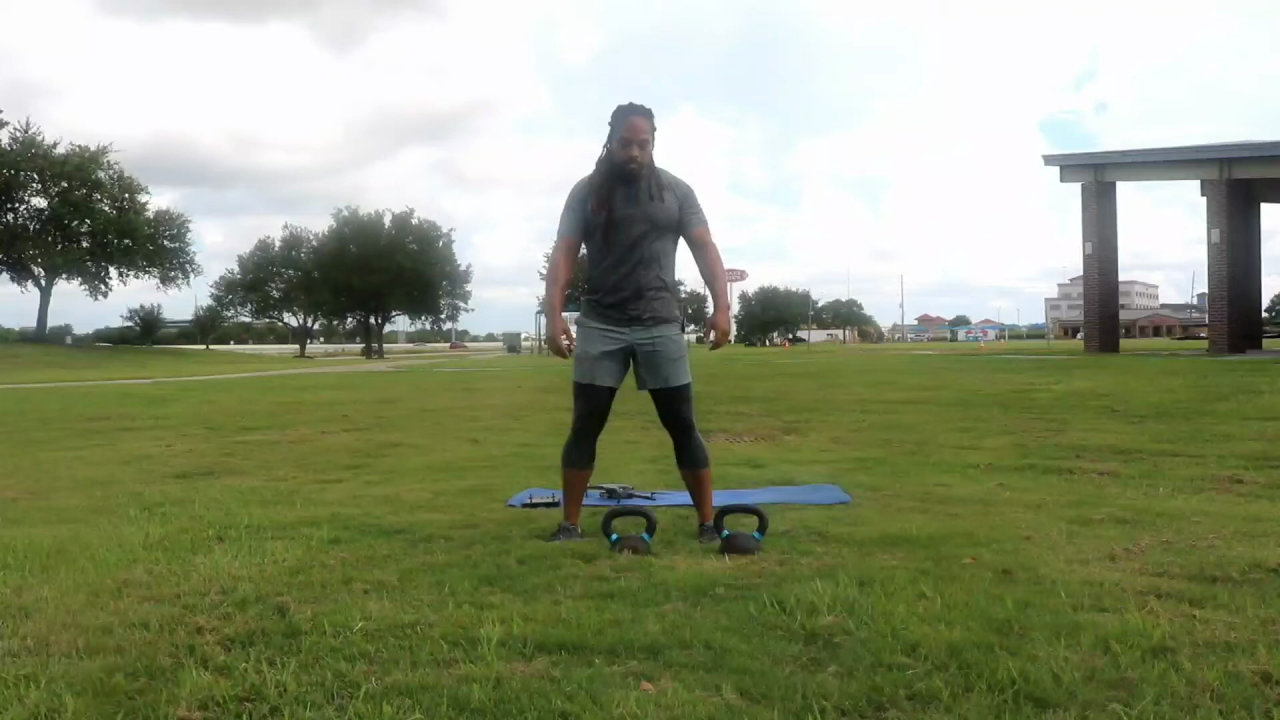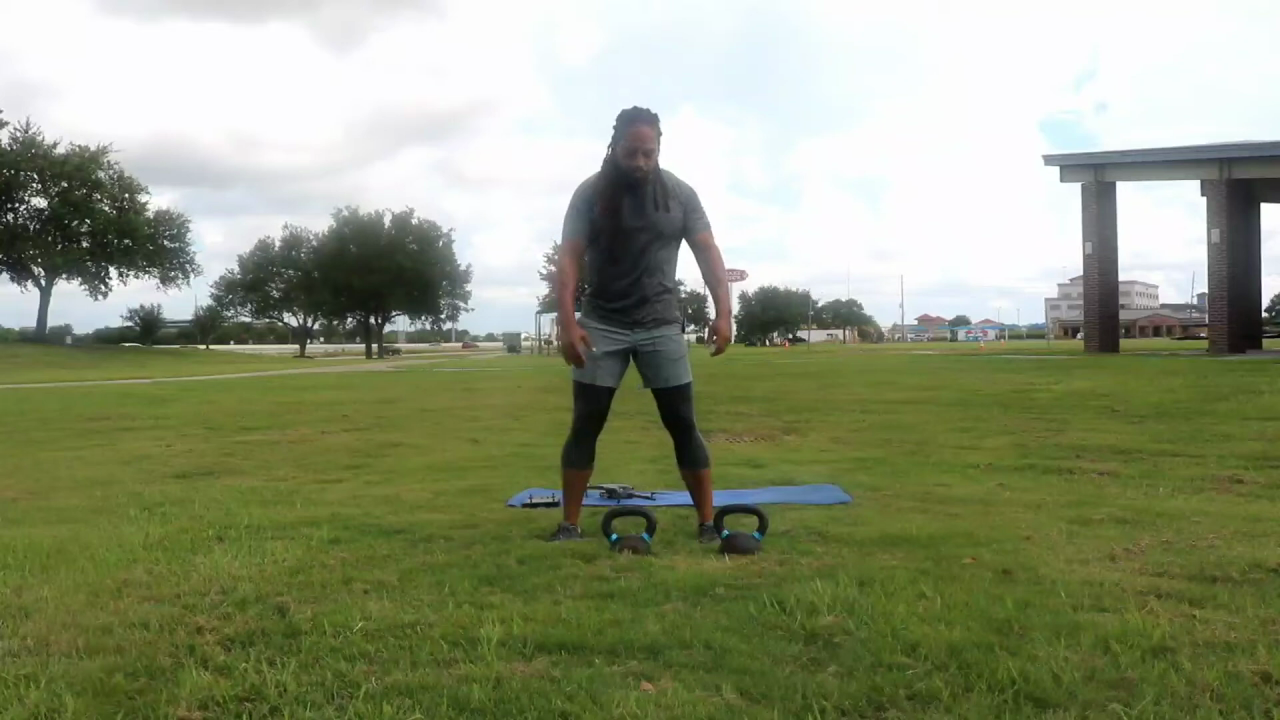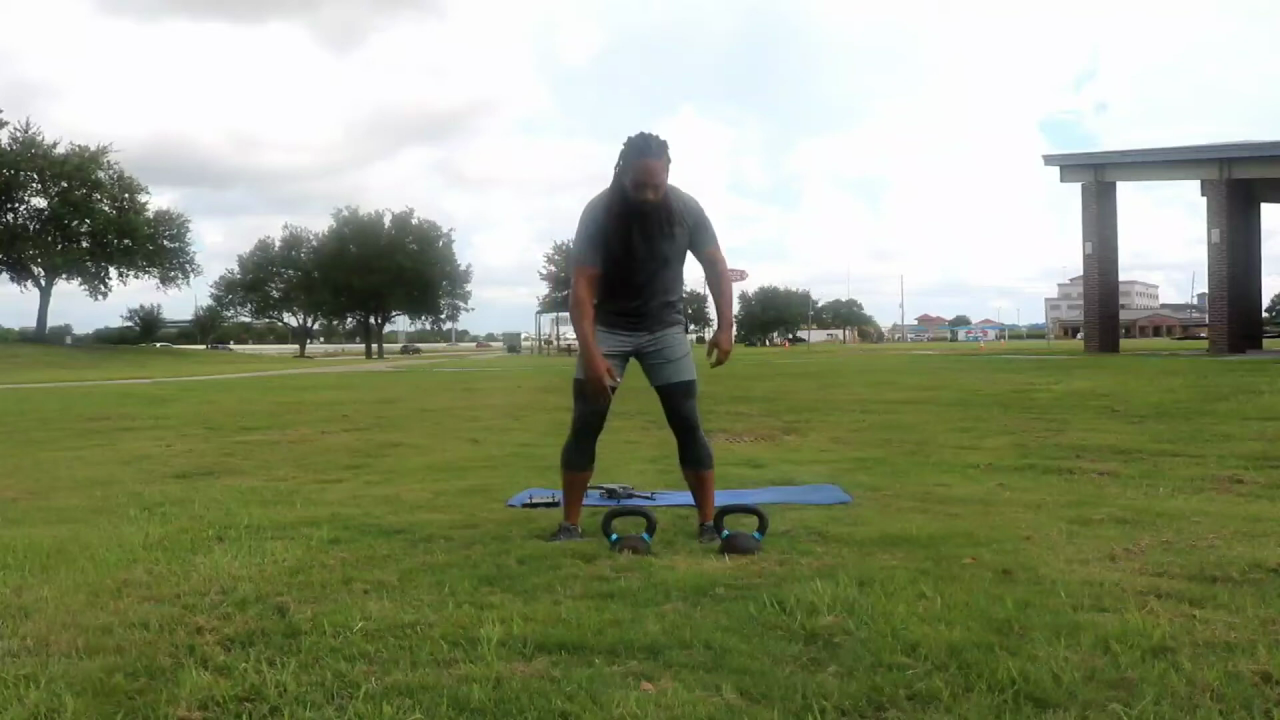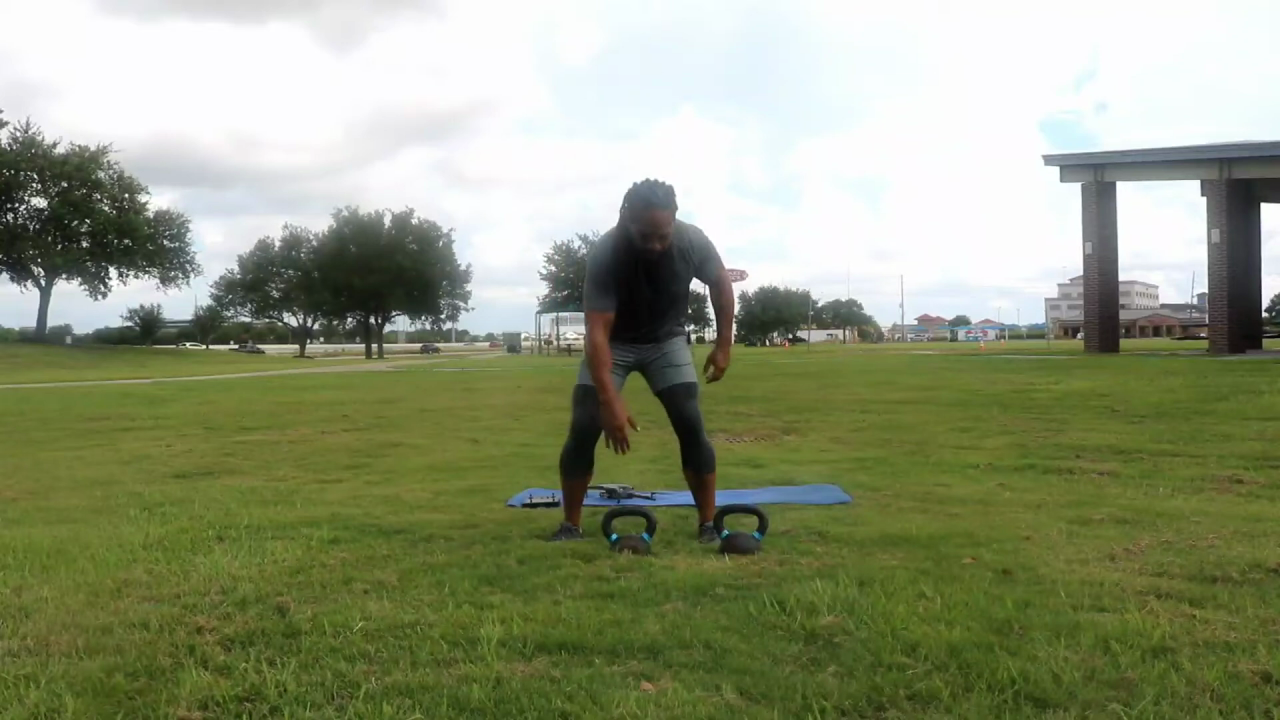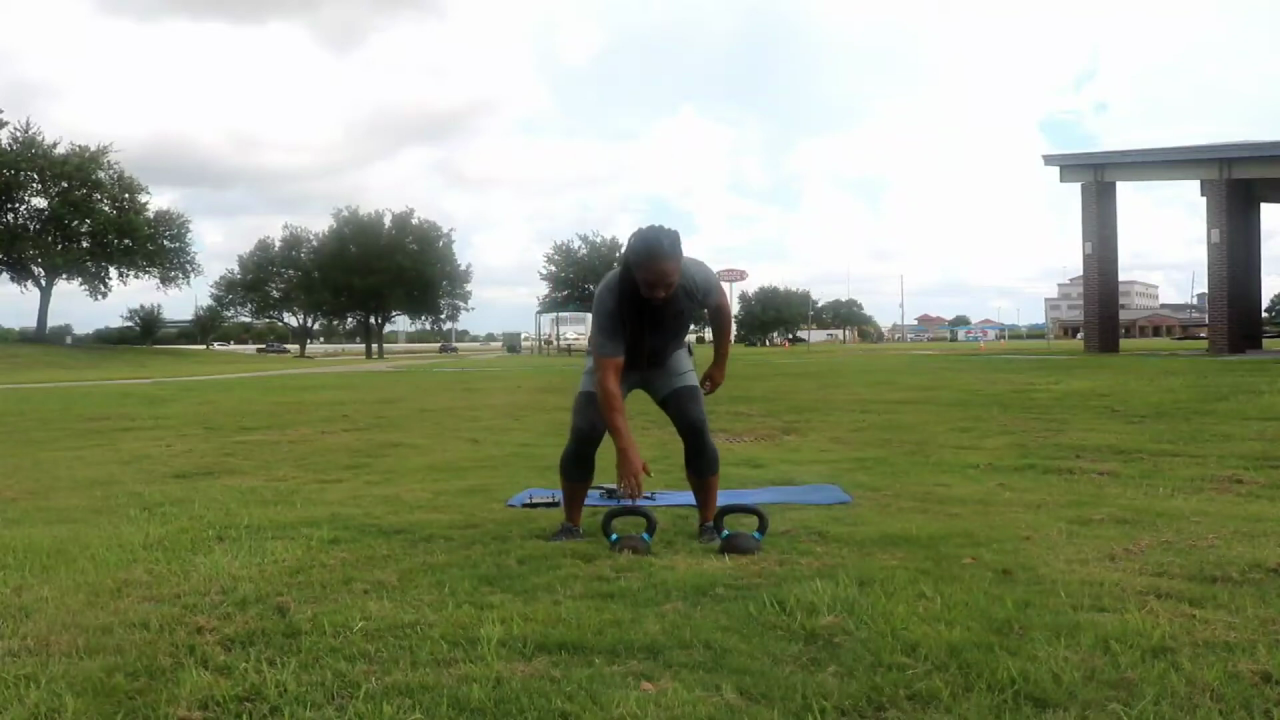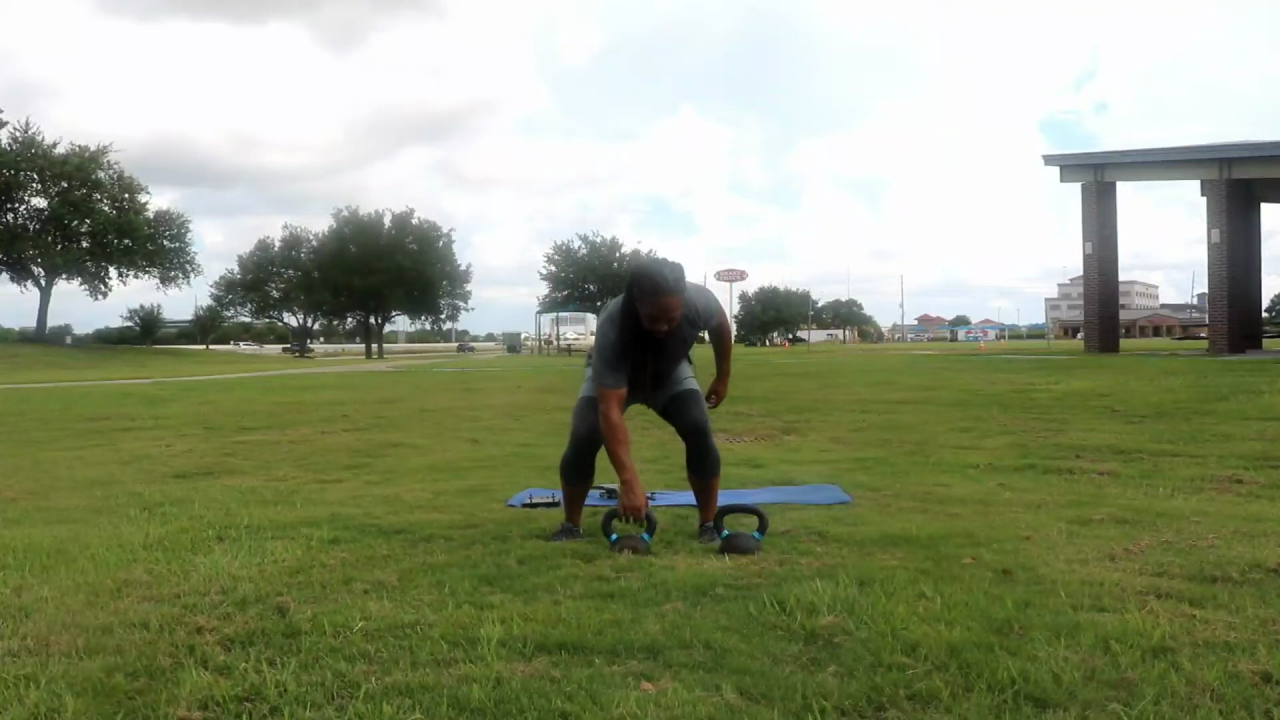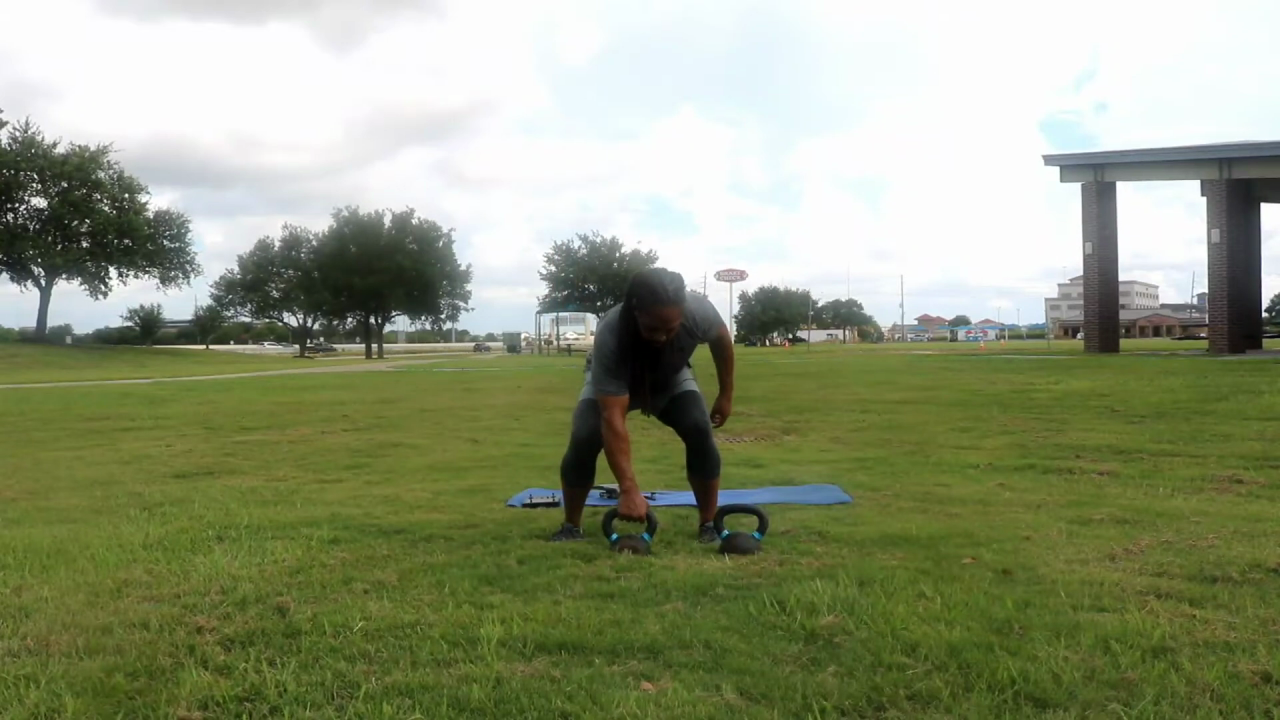
dt=0.2s
person 1, frame 1
left shoulder: (675, 190)
right shoulder: (586, 191)
left elbow: (704, 247)
right elbow: (563, 255)
left wrist: (721, 306)
right wrist: (554, 315)
left hip: (660, 324)
right hip: (600, 325)
left knee: (682, 425)
right knee: (586, 426)
left ankle: (708, 523)
right ankle: (569, 524)
person 1, frame 2
left shoulder: (680, 193)
right shoulder: (590, 193)
left elbow: (707, 253)
right elbow: (569, 259)
left wrist: (722, 313)
right wrist: (567, 322)
left hip: (660, 325)
right hip: (602, 325)
left knee: (682, 425)
right knee: (586, 425)
left ankle: (707, 523)
right ankle: (569, 525)
person 1, frame 3
left shoulder: (687, 209)
right shoulder: (598, 213)
left elbow: (715, 266)
right elbow: (582, 287)
left wrist: (725, 327)
right wrist: (590, 356)
left hip: (664, 328)
right hip: (608, 328)
left knee: (687, 423)
right knee: (586, 422)
left ankle: (708, 523)
right ankle: (569, 525)
person 1, frame 4
left shoulder: (694, 241)
right shoulder: (604, 254)
left elbow: (721, 286)
right elbow: (597, 335)
left wrist: (723, 346)
right wrist: (612, 406)
left hip: (666, 341)
right hip: (614, 341)
left knee: (691, 425)
right knee: (583, 427)
left ankle: (708, 524)
right ankle: (570, 524)
person 1, frame 5
left shoulder: (698, 276)
right shoulder: (610, 295)
left elbow: (720, 308)
right elbow: (607, 380)
left wrist: (720, 362)
right wrist: (626, 449)
left hip: (669, 358)
right hip: (613, 360)
left knee: (696, 427)
right knee: (584, 432)
left ankle: (708, 524)
right ankle: (570, 525)
person 1, frame 6
left shoulder: (700, 301)
right shoulder: (612, 325)
left elbow: (721, 327)
right elbow: (610, 412)
left wrist: (722, 378)
right wrist: (629, 482)
left hip: (670, 373)
right hip: (613, 376)
left knee: (699, 429)
right knee: (583, 437)
left ankle: (708, 525)
right ankle: (570, 525)
person 1, frame 7
left shoulder: (698, 310)
right shoulder: (611, 334)
left elbow: (721, 339)
right elbow: (612, 420)
left wrist: (726, 394)
right wrist: (629, 490)
left hip: (671, 378)
right hip: (613, 381)
left knee: (699, 430)
right knee: (584, 439)
left ankle: (708, 525)
right ankle: (571, 526)
